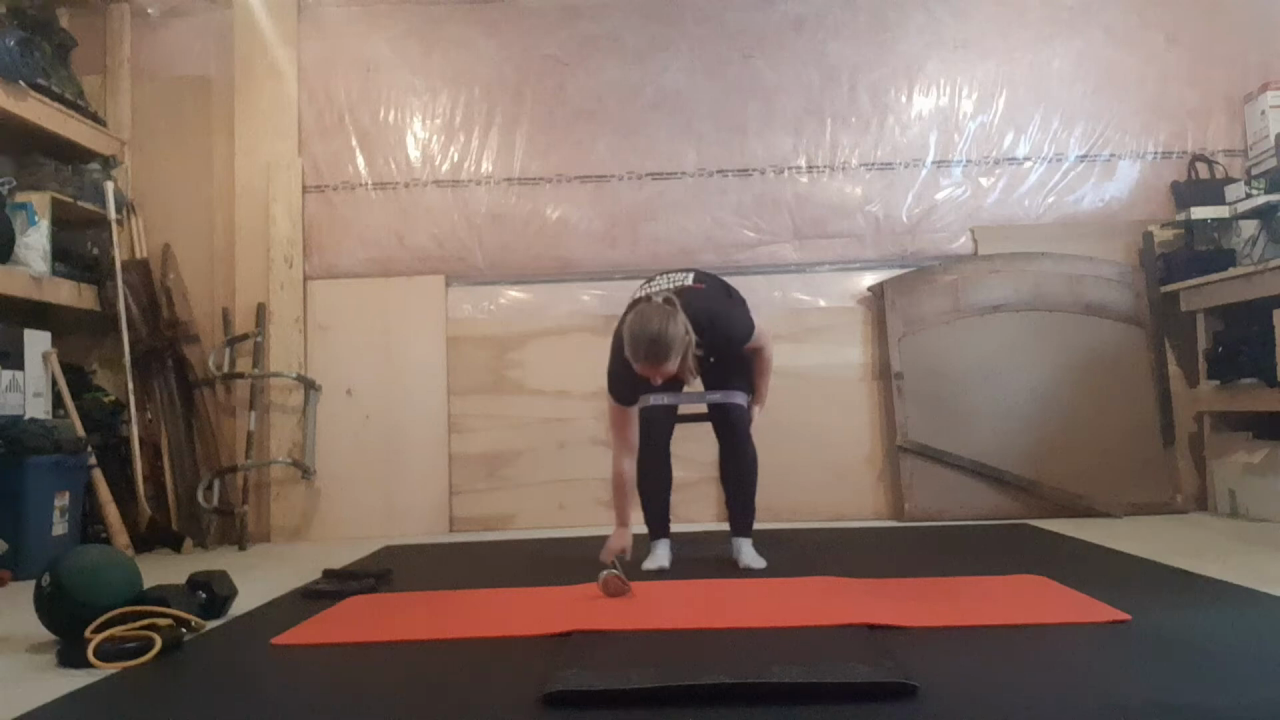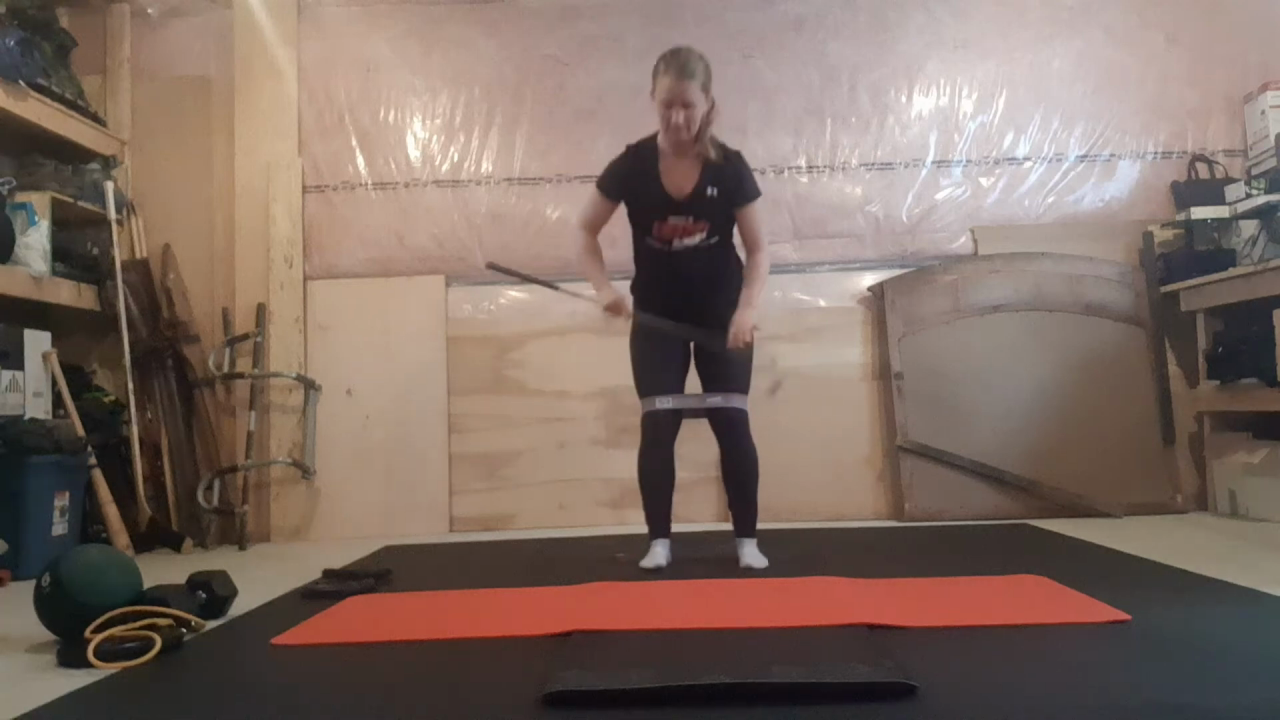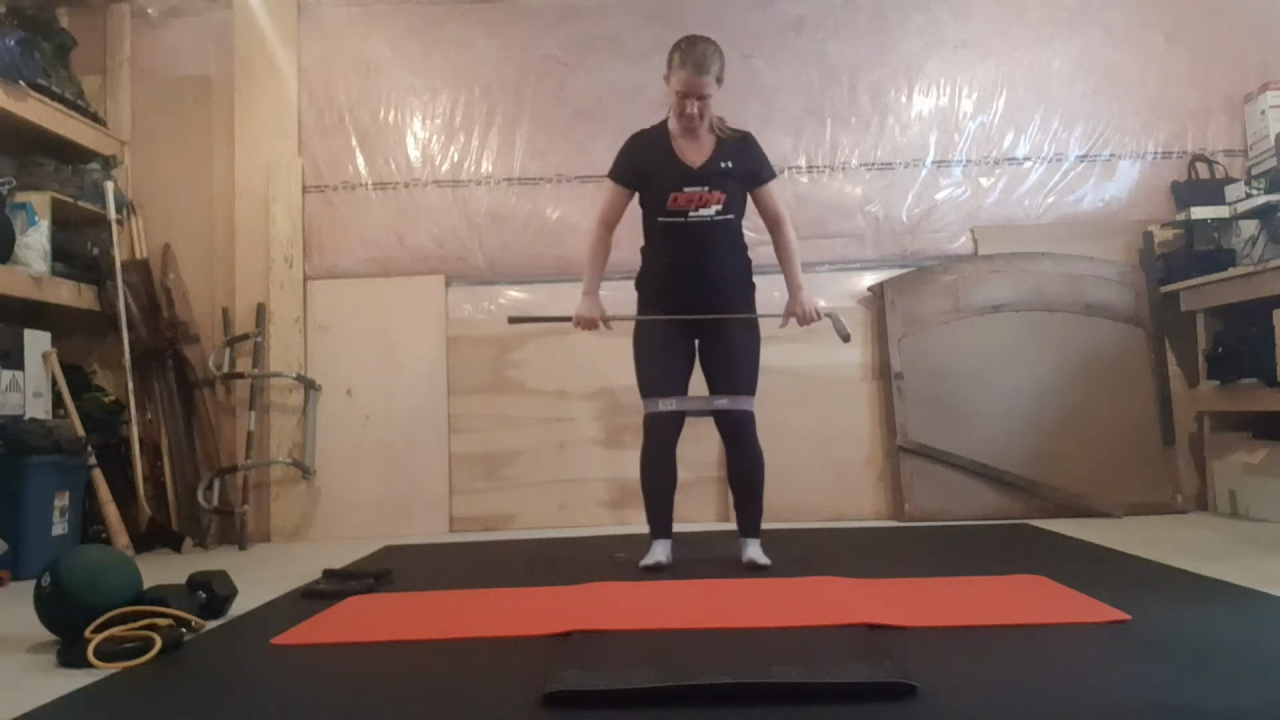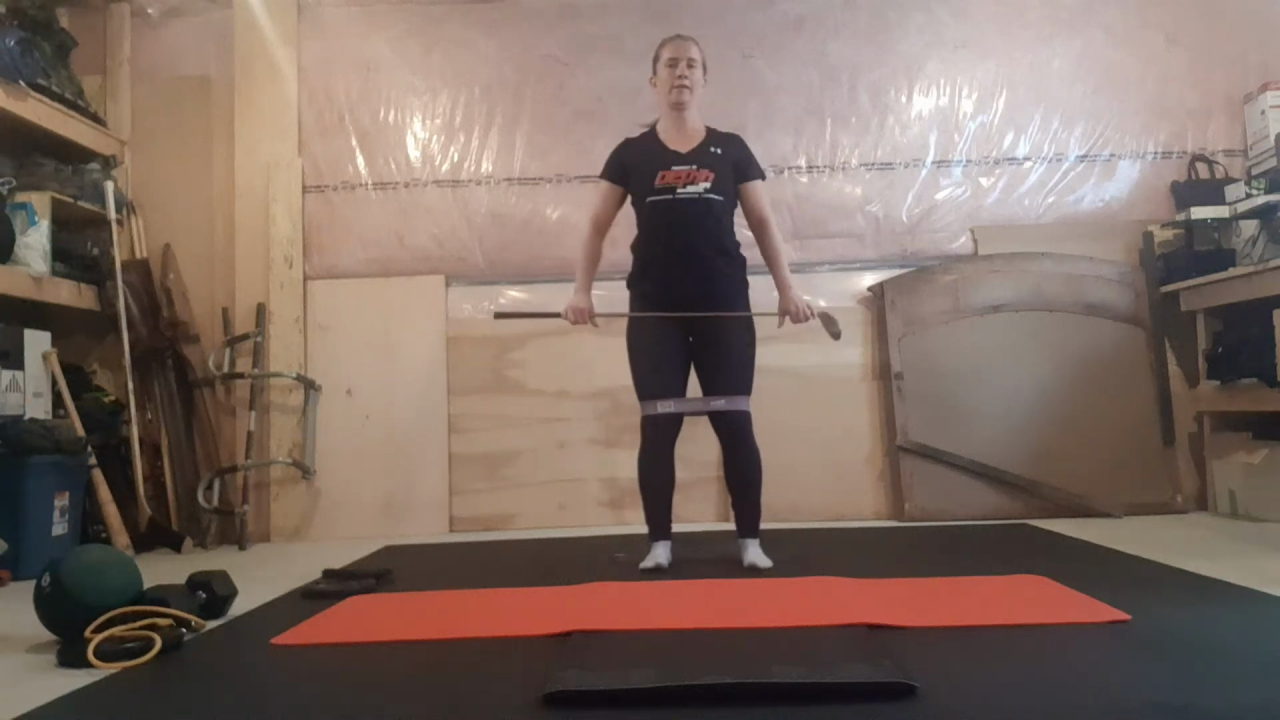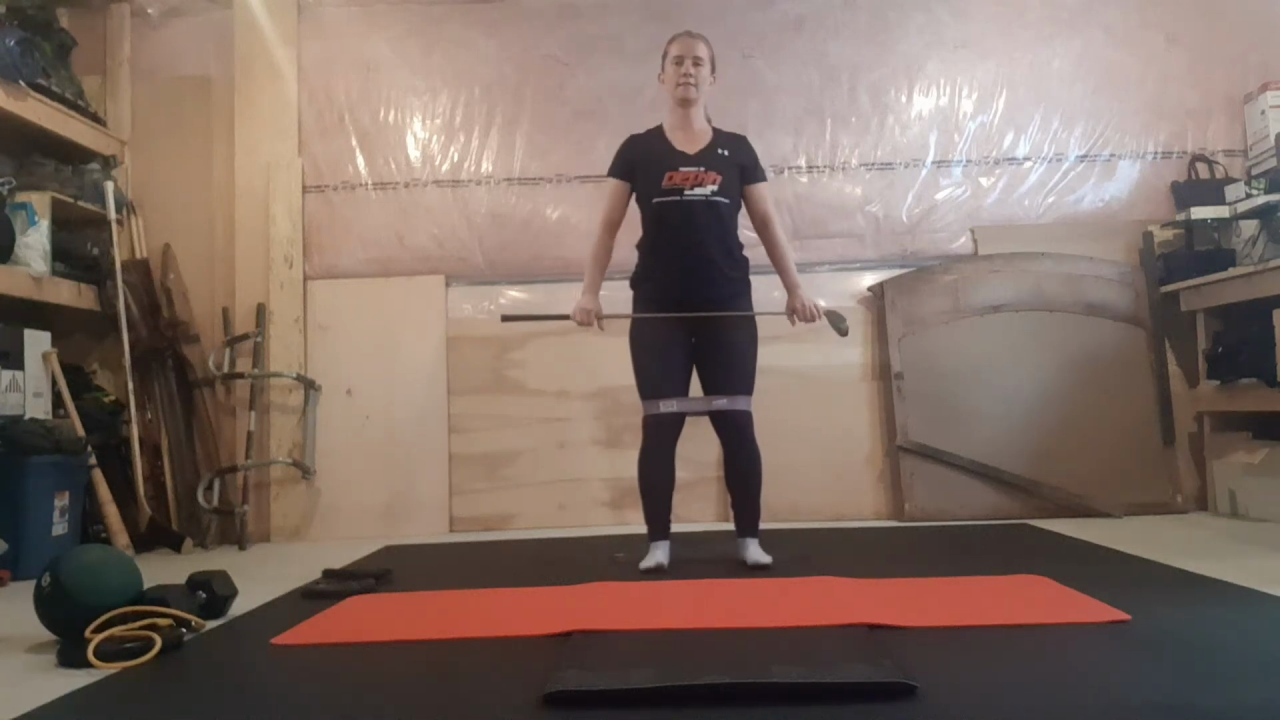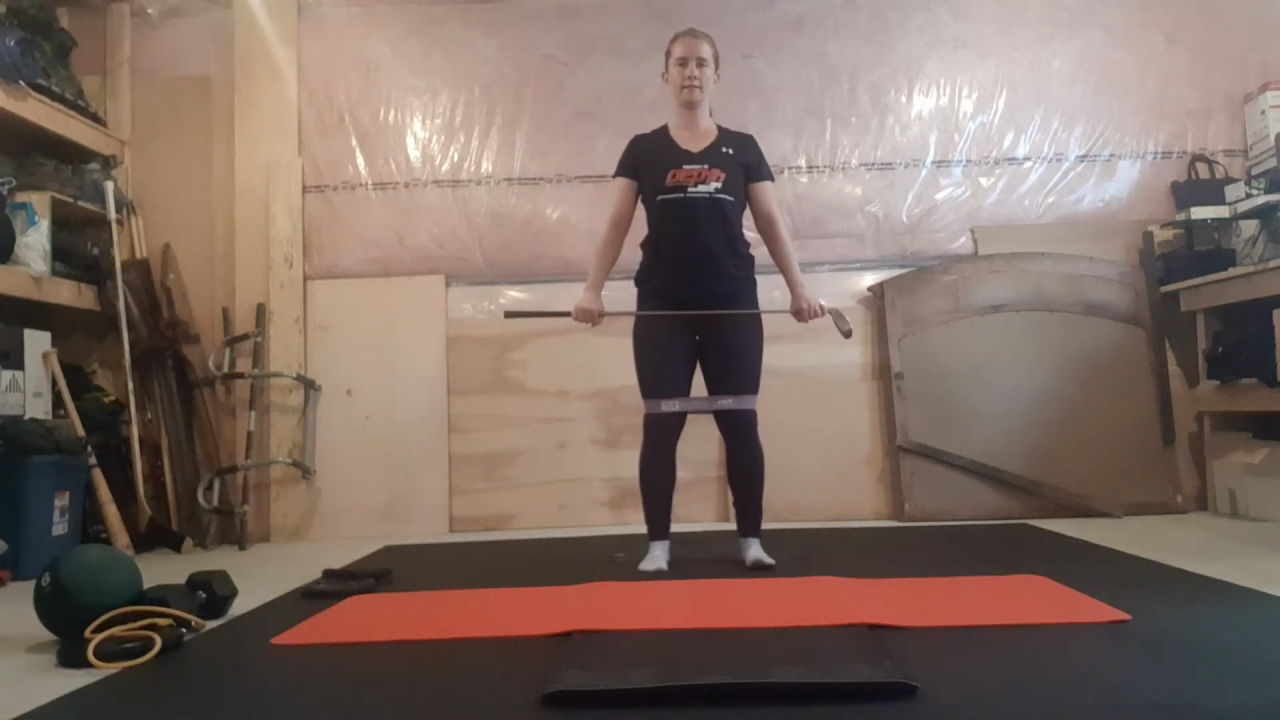
dt=0.7s
person 1, frame 1
left shoulder: (721, 320)
right shoulder: (627, 353)
left elbow: (762, 347)
right elbow: (625, 451)
left wrist: (758, 402)
right wrist: (622, 526)
left hip: (721, 347)
left knee: (734, 424)
right knee: (652, 430)
left ankle: (742, 541)
right ankle: (660, 543)
person 1, frame 2
left shoulder: (729, 167)
right shoulder: (631, 165)
left elbow: (757, 249)
right elbow: (587, 231)
left wrist: (746, 310)
right wrist: (603, 286)
left hip: (721, 314)
right hip: (656, 317)
left knee: (731, 423)
right knee: (658, 427)
left ankle: (747, 540)
right ankle: (659, 542)
person 1, frame 3
left shoulder: (741, 148)
right shoulder: (642, 149)
left elbow: (778, 223)
right elbow: (605, 226)
left wrist: (798, 291)
right wrist: (590, 295)
left hip: (730, 309)
right hip: (661, 310)
left knee: (738, 424)
right knee: (661, 426)
left ankle: (751, 539)
right ankle: (659, 541)
person 1, frame 4
left shoulder: (731, 148)
right shoulder: (632, 152)
left elbow: (763, 223)
right elbow: (597, 228)
left wrist: (787, 290)
right wrist: (581, 291)
left hip: (724, 307)
right hip: (654, 309)
left knee: (735, 424)
right knee: (658, 426)
left ankle: (750, 540)
right ankle: (659, 543)
person 1, frame 5
left shoulder: (736, 149)
right shoulder: (637, 149)
left elbow: (767, 224)
right elbow: (608, 226)
left wrist: (796, 290)
right wrist: (589, 292)
left hip: (727, 307)
right hip: (658, 309)
left knee: (736, 423)
right knee: (661, 426)
left ankle: (750, 539)
right ankle: (658, 543)
person 1, frame 6
left shoulder: (742, 148)
right shoulder: (643, 149)
left elbow: (770, 223)
right elbow: (617, 224)
left wrist: (798, 289)
right wrist: (592, 289)
left hip: (732, 306)
right hip: (662, 308)
left knee: (740, 423)
right knee: (661, 426)
left ankle: (751, 540)
right ankle: (657, 544)
